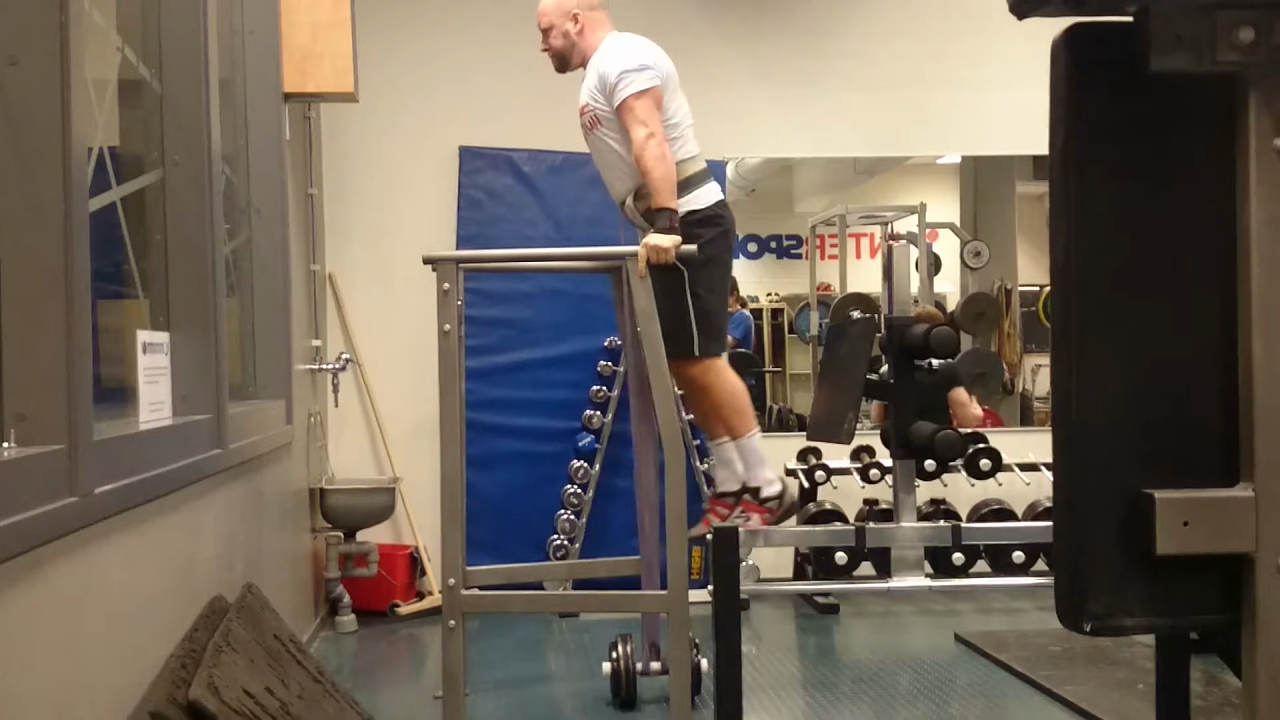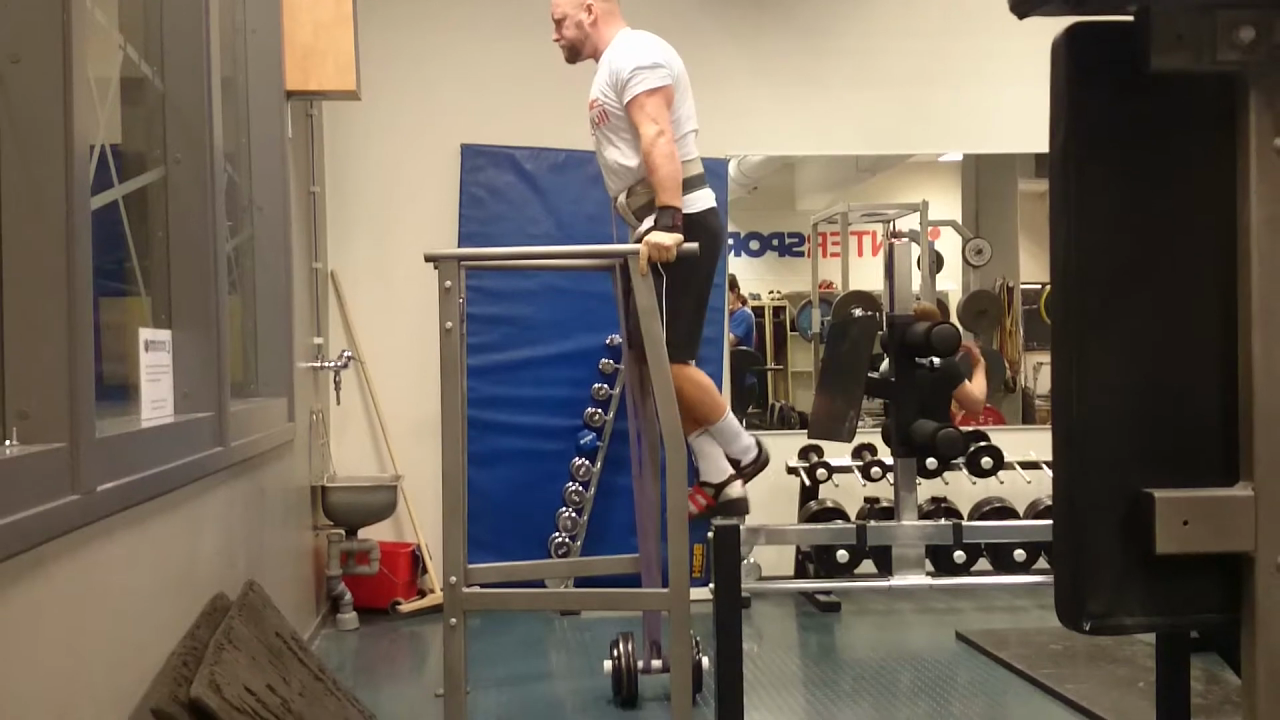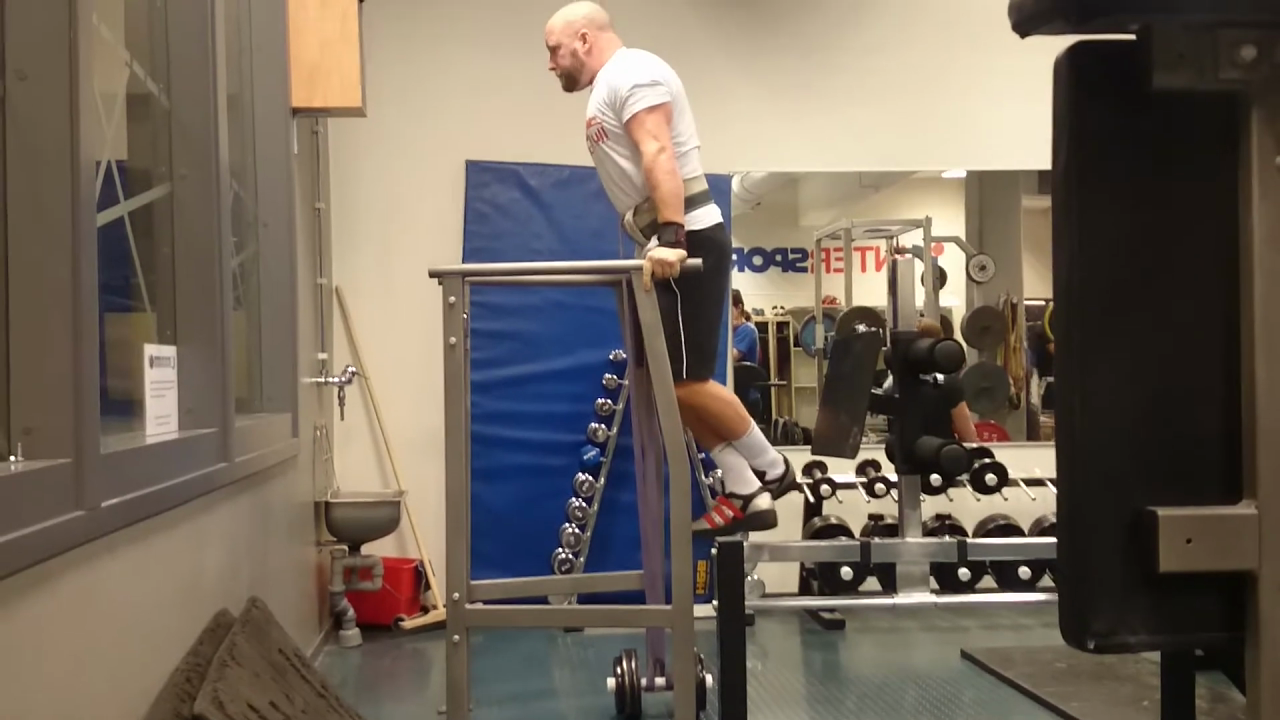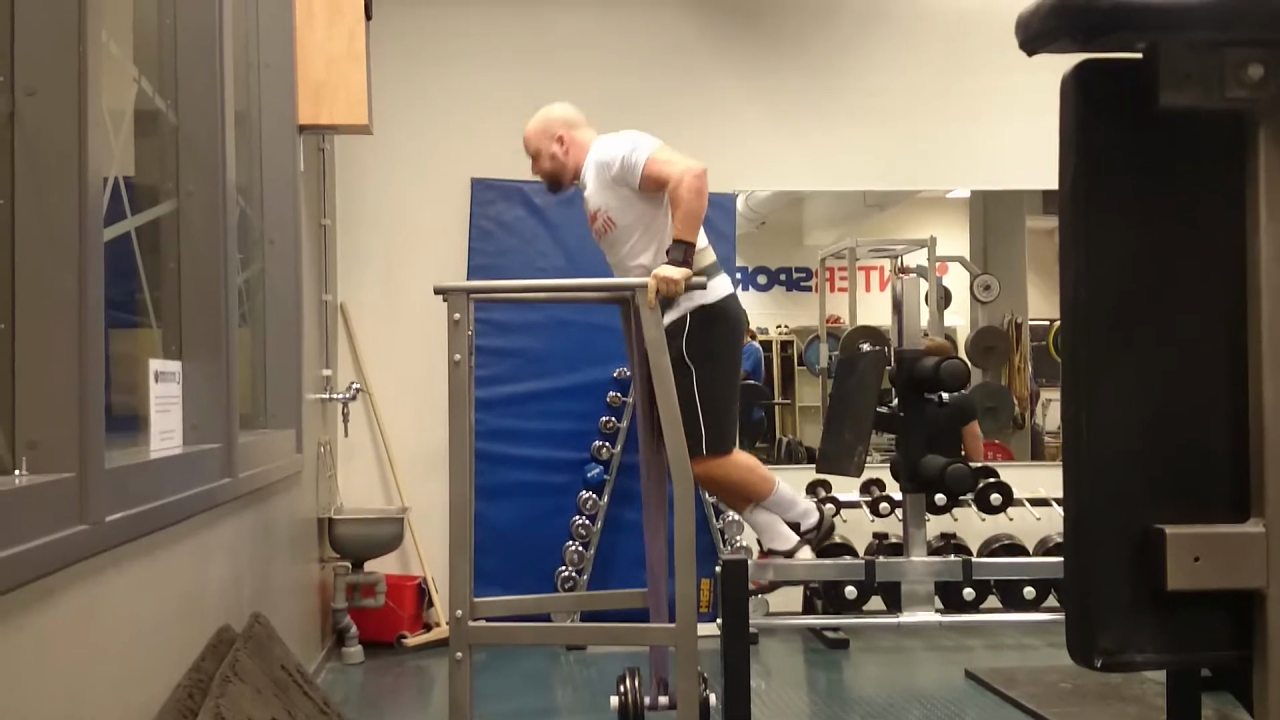
dt=0.7s
person 1, frame 1
left shoulder: (622, 57)
right shoulder: (603, 71)
left elbow: (650, 141)
left wrist: (664, 222)
left hip: (690, 222)
right hip: (671, 229)
left knee: (699, 359)
right knee: (683, 362)
left ankle: (767, 488)
right ankle: (732, 487)
person 1, frame 2
left shoulder: (634, 54)
right shoulder: (614, 66)
left elbow: (658, 138)
left wrist: (667, 221)
left hip: (681, 226)
right hip: (662, 230)
left knee: (665, 361)
left ankle: (742, 453)
right ankle: (718, 481)
person 1, frame 3
left shoulder: (630, 72)
right shoulder: (612, 87)
left elbow: (660, 155)
left wrist: (671, 238)
left hip: (687, 241)
right hip: (669, 246)
left knee: (685, 380)
right knee: (670, 379)
left ankle: (770, 470)
right ankle: (745, 493)
person 1, frame 4
left shoulder: (615, 153)
right shoulder: (597, 180)
left elbow: (689, 176)
left wrist: (679, 260)
left hip: (698, 315)
right hip: (676, 320)
left knee: (704, 456)
right knee: (689, 454)
left ankle: (805, 521)
right ankle: (783, 543)
